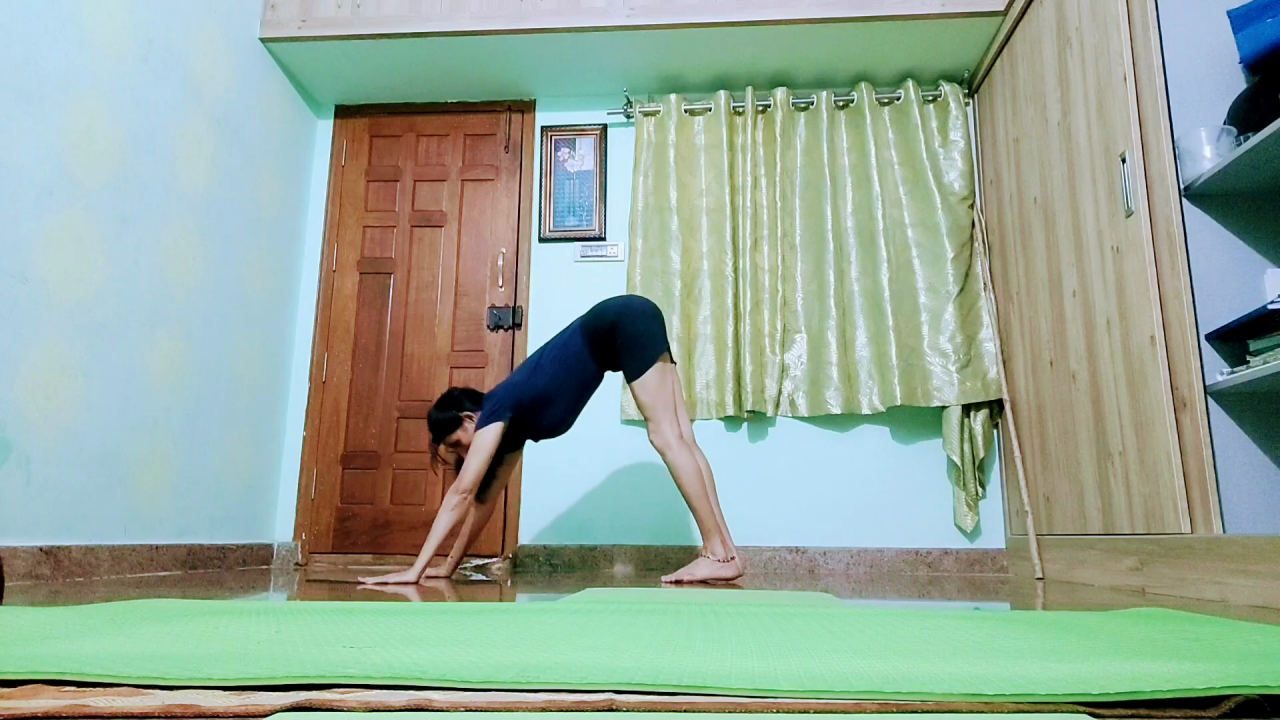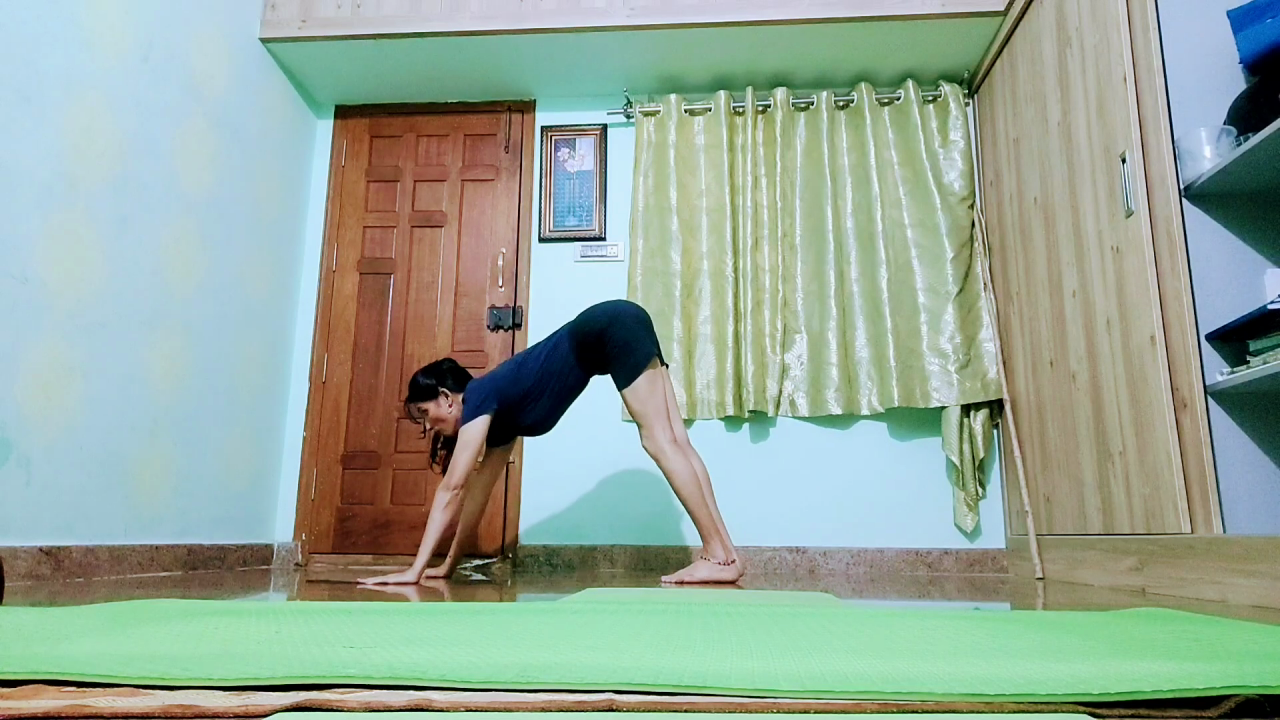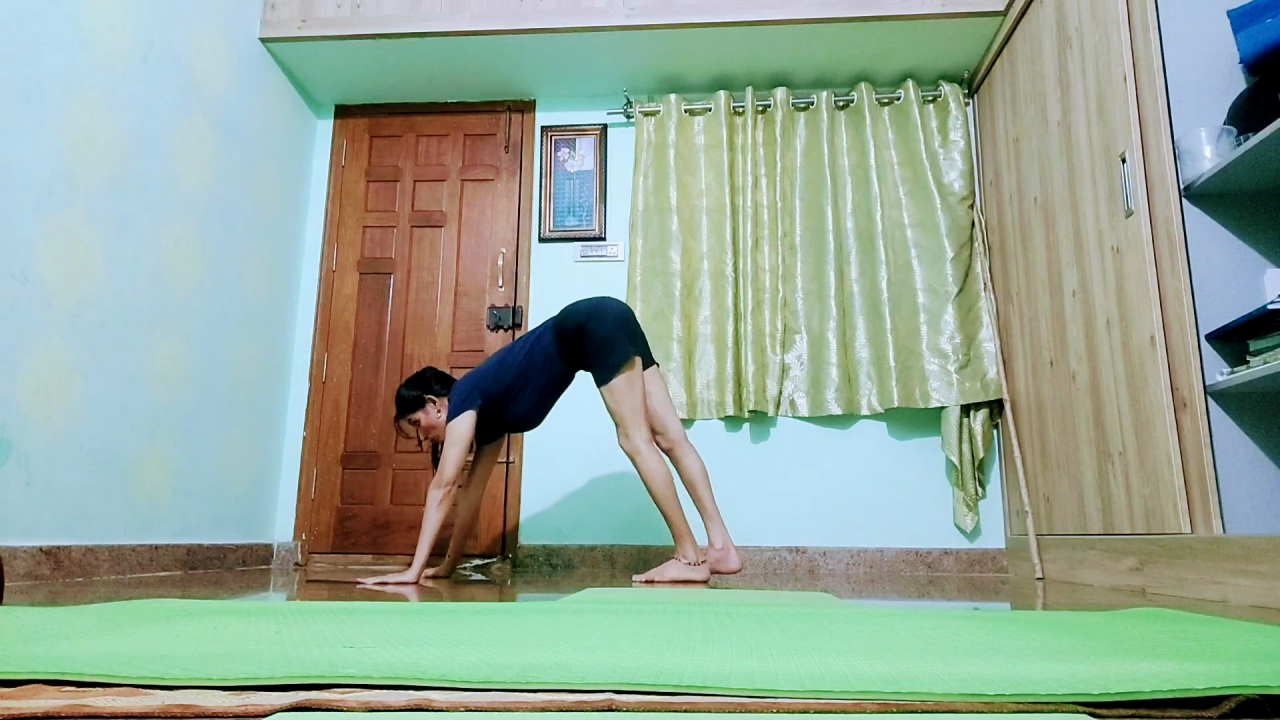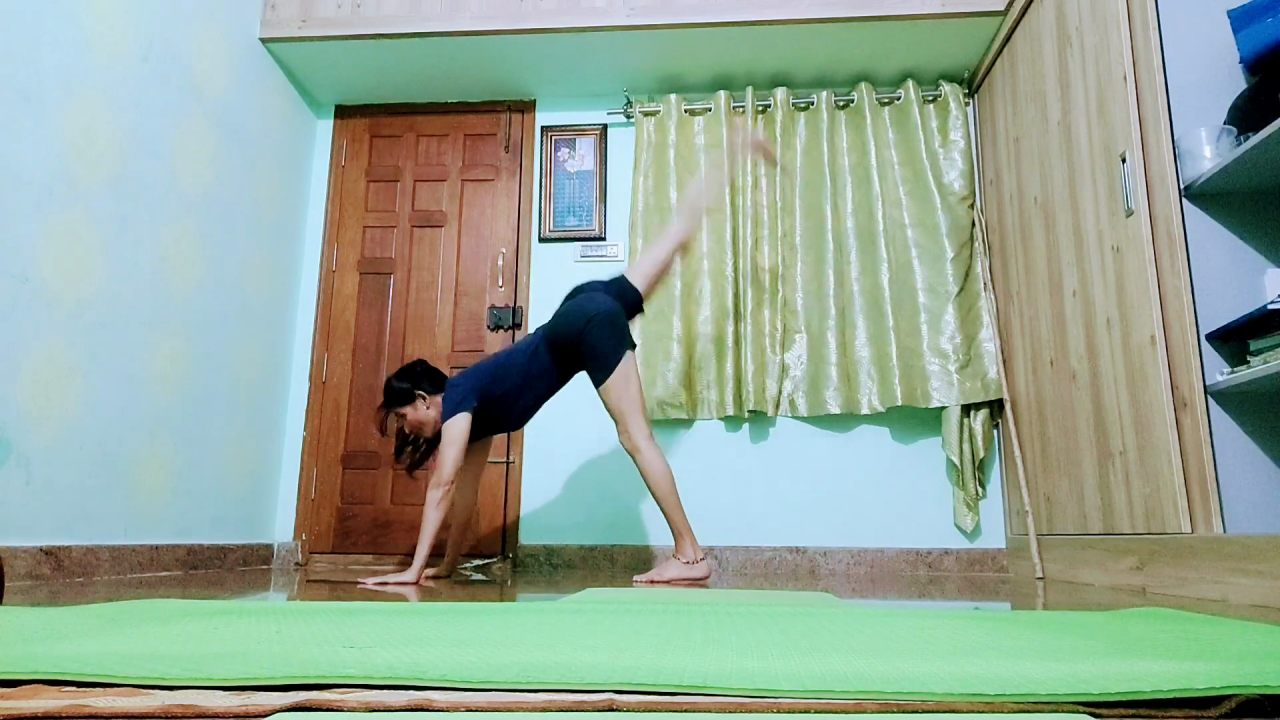
dt=0.5s
person 1, frame 1
left shoulder: (496, 411)
right shoulder: (513, 424)
left elbow: (462, 493)
right elbow: (486, 496)
left wrist: (416, 570)
right wrist: (449, 565)
left hip: (625, 324)
right hip: (621, 330)
left knee: (667, 437)
right knee: (681, 438)
left ankle: (718, 555)
right ankle: (726, 551)
person 1, frame 2
left shoulder: (479, 400)
right shoulder: (500, 416)
left elbow: (453, 488)
right elbow: (478, 488)
left wrist: (416, 569)
right wrist: (448, 564)
left hip: (613, 328)
right hip: (612, 334)
left knee: (660, 441)
right knee: (675, 441)
left ankle: (718, 557)
right ankle: (725, 552)
person 1, frame 3
left shoulder: (463, 399)
right shoulder: (487, 415)
left elbow: (444, 487)
right elbow: (471, 489)
left wrist: (415, 569)
right wrist: (448, 564)
left hip: (596, 324)
right hip: (600, 327)
left knee: (636, 440)
right knee: (669, 435)
left ankle: (689, 555)
right ankle: (721, 547)
person 1, frame 4
left shoulder: (457, 401)
right shoulder: (472, 418)
left elbow: (442, 486)
right elbow: (467, 488)
left wrist: (415, 569)
right wrist: (448, 565)
left hip: (589, 326)
right hip: (591, 311)
left knee: (636, 440)
right knee: (676, 233)
left ankle: (689, 556)
